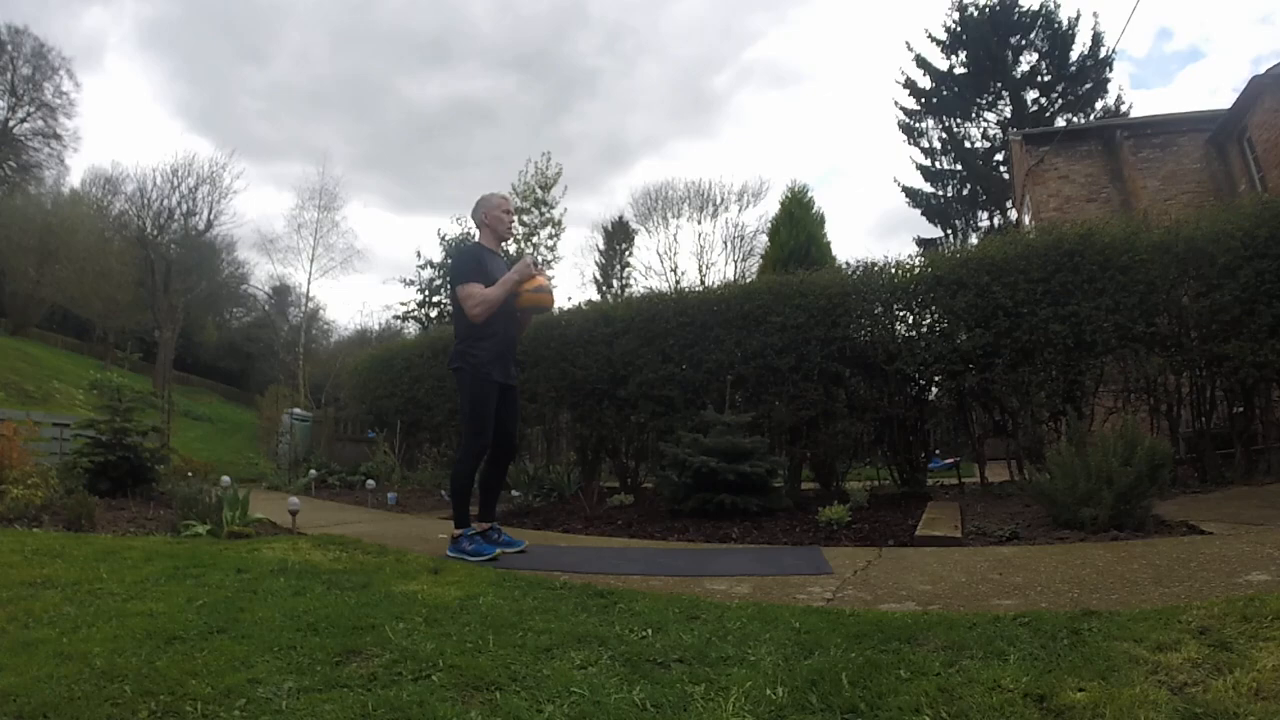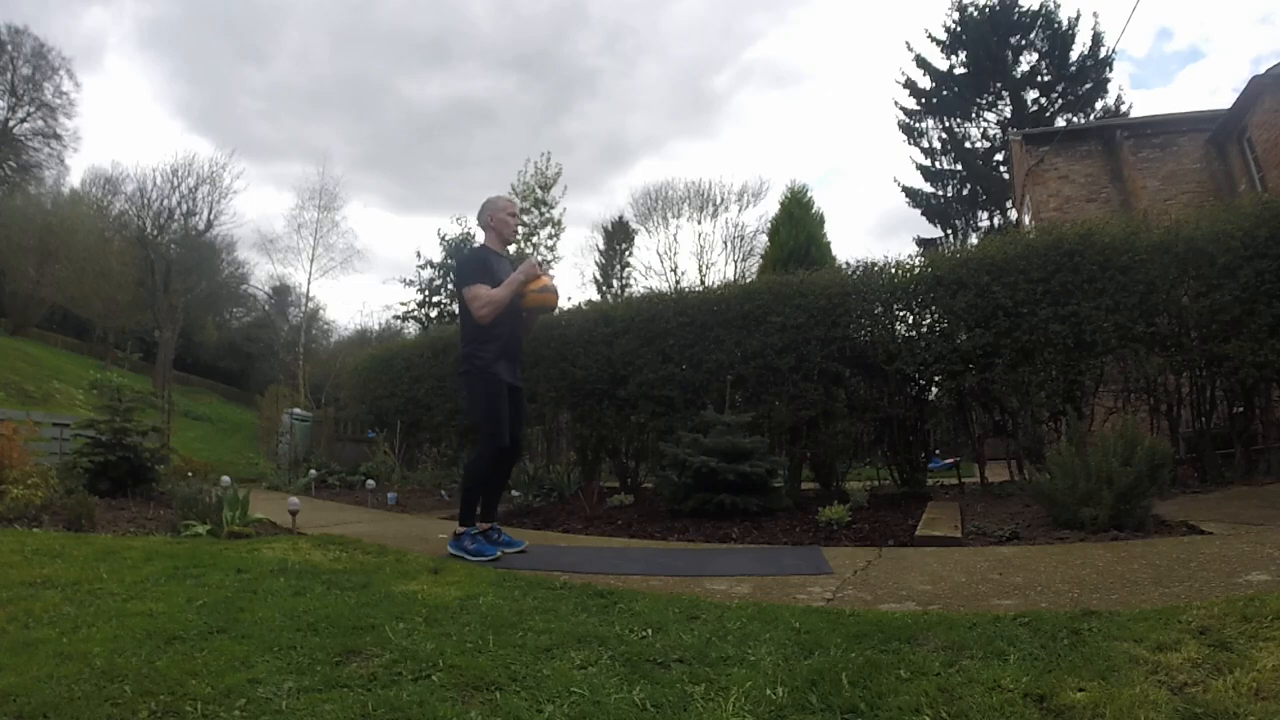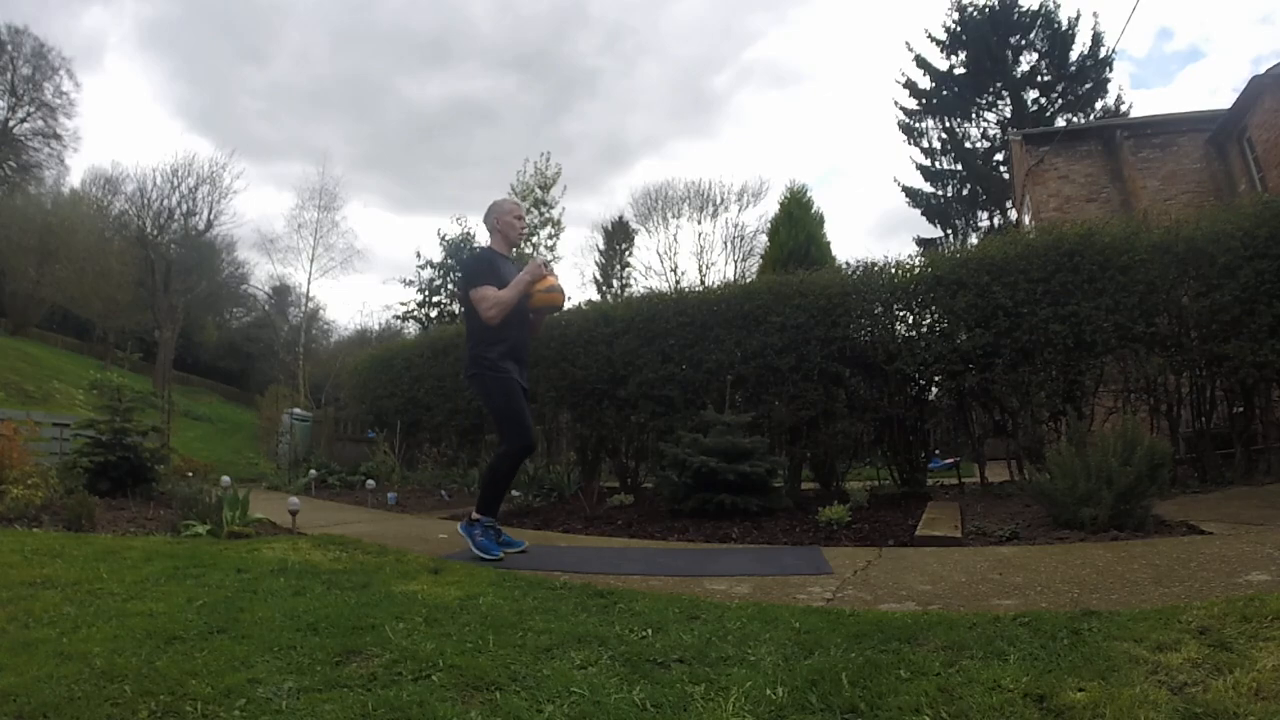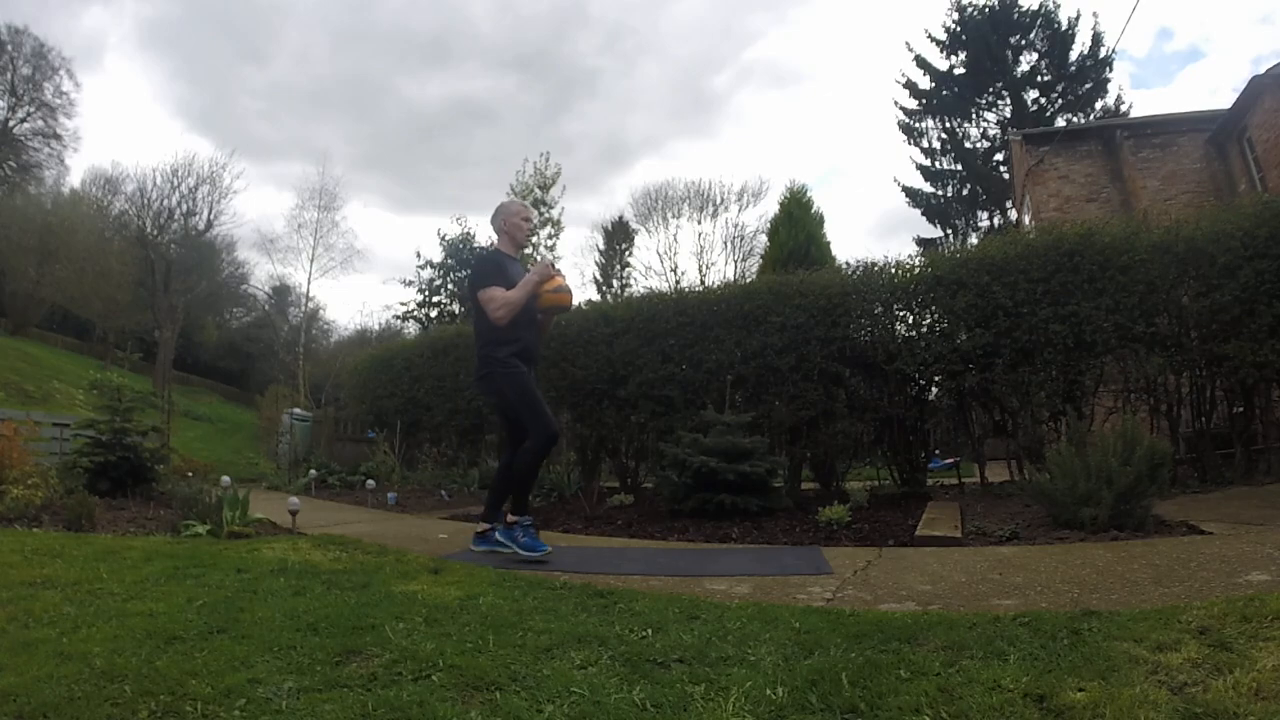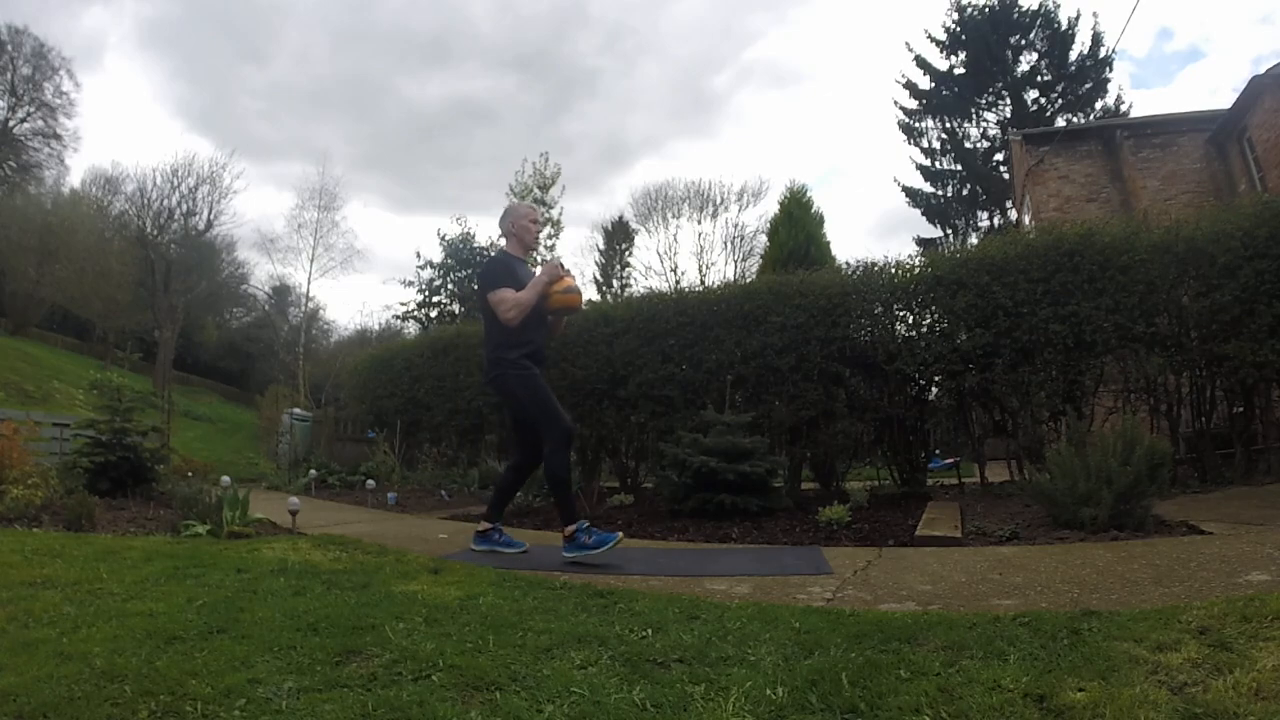
dt=0.1s
person 1, frame 1
left shoulder: (503, 264)
right shoulder: (468, 258)
left elbow: (514, 323)
right elbow: (476, 308)
right wrist: (514, 277)
left hip: (503, 368)
right hip: (477, 365)
left knee: (505, 446)
right knee: (476, 445)
left ankle: (485, 527)
right ankle: (461, 533)
person 1, frame 2
left shoulder: (509, 266)
right shoulder: (474, 260)
left elbow: (520, 326)
right elbow: (482, 310)
right wrist: (520, 277)
left hip: (509, 370)
right hip: (484, 367)
left knee: (509, 449)
right knee: (493, 446)
left ankle: (486, 527)
right ankle: (464, 531)
person 1, frame 3
left shoulder: (513, 268)
right shoulder: (480, 262)
left elbow: (528, 329)
right elbow: (491, 311)
right wrist: (526, 278)
left hip: (513, 370)
right hip: (491, 366)
left knee: (515, 446)
right knee: (521, 441)
left ankle: (489, 526)
right ankle: (477, 518)
person 1, frame 4
left shoulder: (521, 270)
right shoulder: (488, 263)
left elbow: (536, 330)
right elbow: (499, 312)
right wrist: (534, 278)
left hip: (521, 369)
right hip: (501, 366)
left knee: (520, 450)
right knee: (545, 433)
left ankle: (488, 529)
right ankle: (514, 519)
person 1, frame 5
left shoulder: (527, 273)
right shoulder: (496, 267)
left elbow: (548, 331)
right elbow: (510, 314)
right wrist: (543, 280)
left hip: (528, 371)
right hip: (512, 369)
left knee: (529, 453)
right knee: (560, 433)
left ankle: (487, 528)
right ankle: (572, 531)
